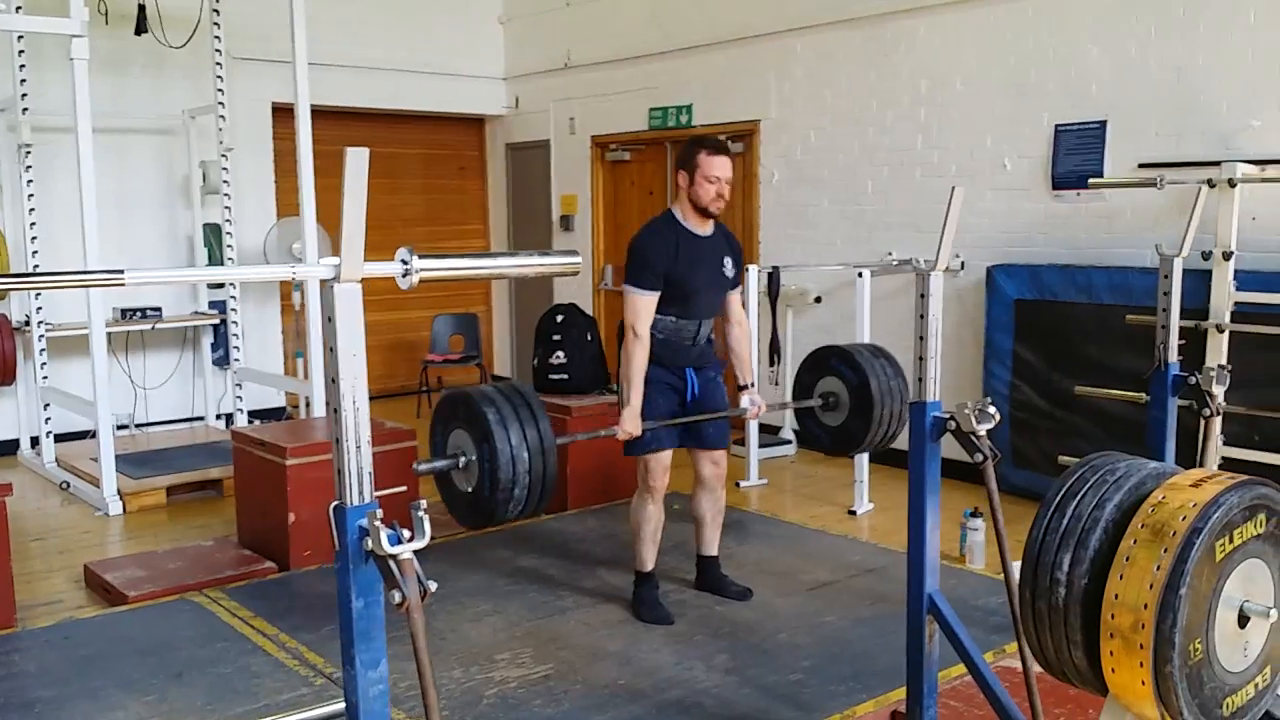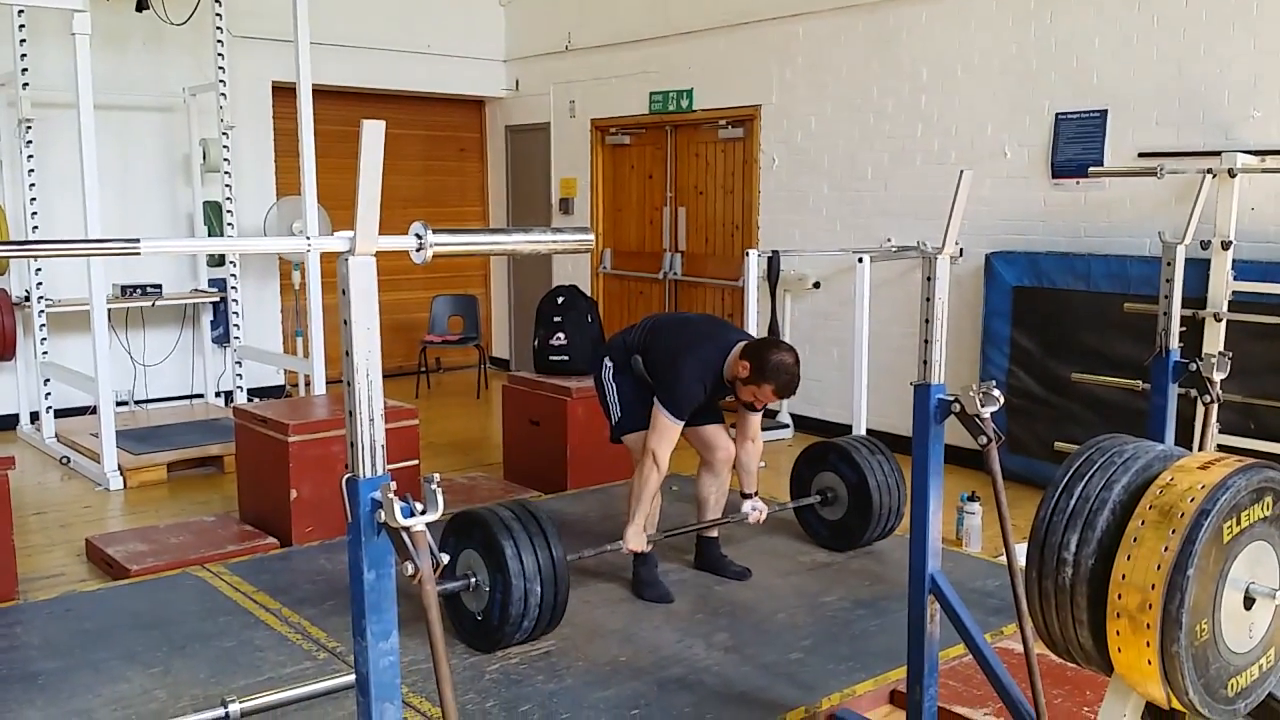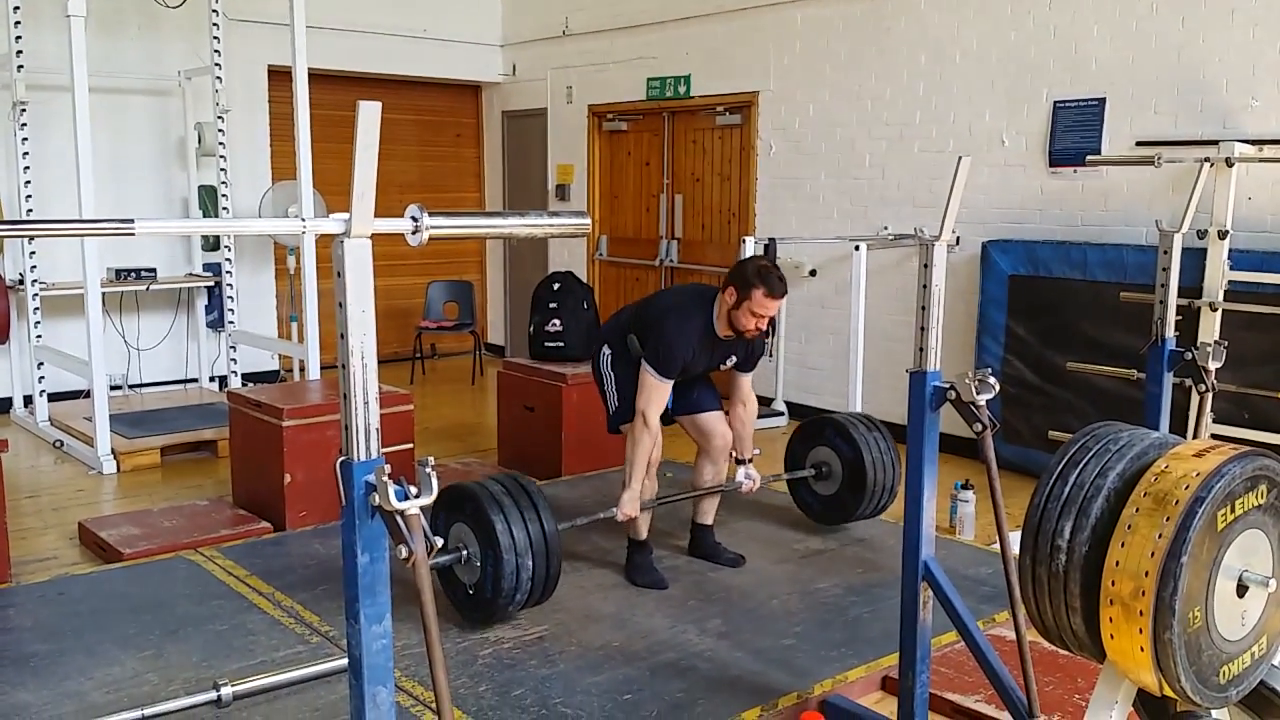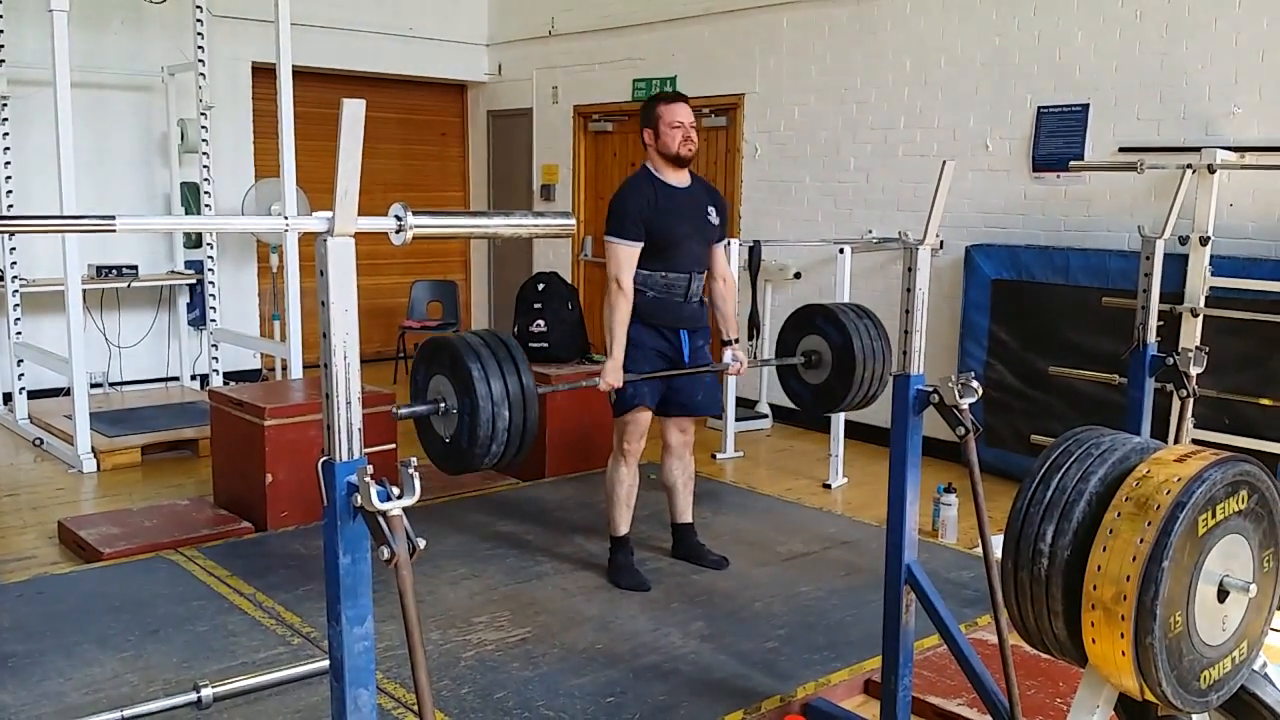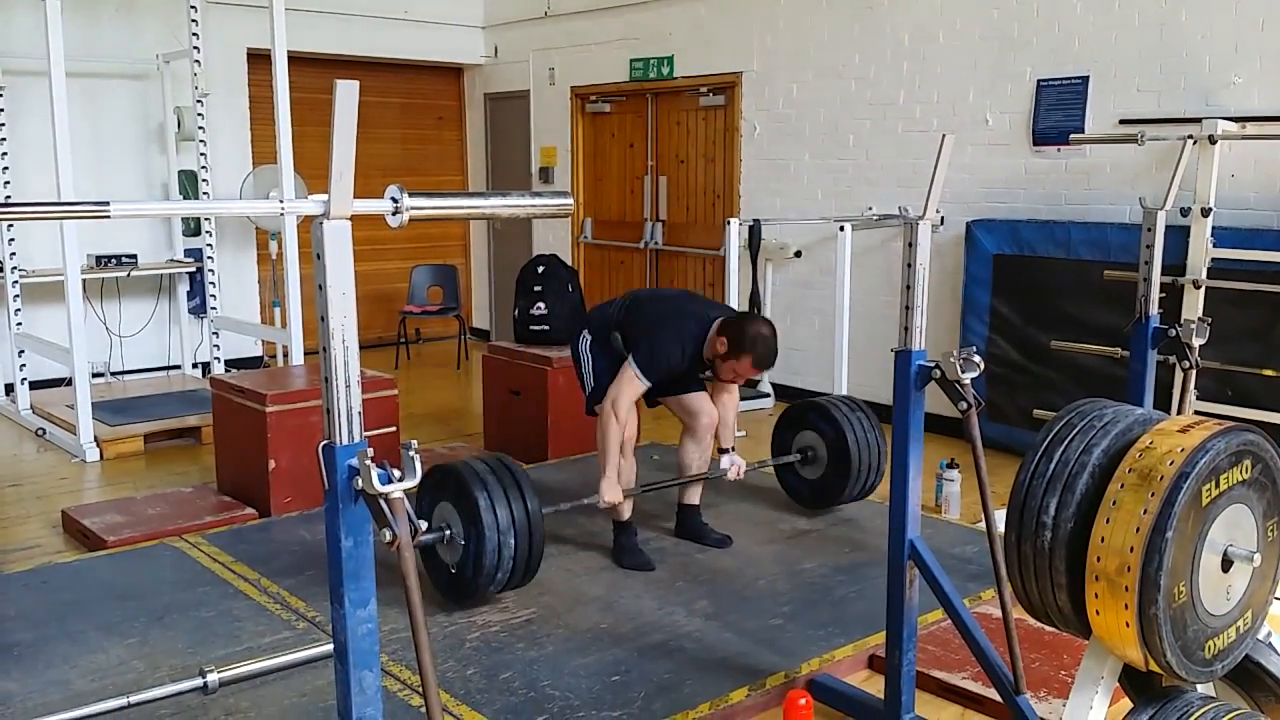
dt=1s
person 1, frame 1
left shoulder: (727, 244)
right shoulder: (654, 241)
left elbow: (736, 320)
right elbow: (637, 330)
left wrist: (746, 386)
right wrist: (631, 407)
left hip: (702, 366)
right hip: (652, 369)
left knee: (714, 471)
right knee: (655, 479)
left ankle: (708, 570)
right ankle: (645, 586)
person 1, frame 2
left shoulder: (759, 371)
right shoulder: (691, 373)
left elbow: (749, 438)
right elbow: (656, 452)
left wrist: (750, 496)
right wrist: (635, 526)
left hip: (672, 374)
right hip: (625, 370)
left knee: (721, 452)
right knee: (656, 462)
left ankle: (707, 548)
right ankle: (644, 564)
person 1, frame 3
left shoulder: (751, 337)
right shoulder: (680, 329)
left elbow: (743, 400)
right elbow: (648, 416)
left wrist: (745, 462)
right wrist: (631, 491)
right hip: (625, 358)
left knee: (719, 440)
right knee: (650, 451)
left ankle: (702, 537)
right ankle: (638, 552)
person 1, frame 4
left shoulder: (709, 197)
right shoulder: (635, 196)
left elbow: (721, 275)
right elbow: (620, 281)
left wrist: (730, 340)
right wrist: (614, 357)
left hip: (692, 333)
right hip: (642, 334)
left knee: (681, 439)
right knee: (630, 443)
left ankle: (684, 537)
right ankle: (620, 552)
person 1, frame 5
left shoulder: (735, 336)
right shoulder: (671, 343)
left elbow: (725, 394)
right elbow: (616, 406)
left wrist: (728, 451)
right wrist: (608, 478)
left hip: (656, 345)
right hip: (603, 341)
left knee: (704, 418)
right knee: (625, 431)
left ankle: (689, 518)
right ankle: (624, 533)
